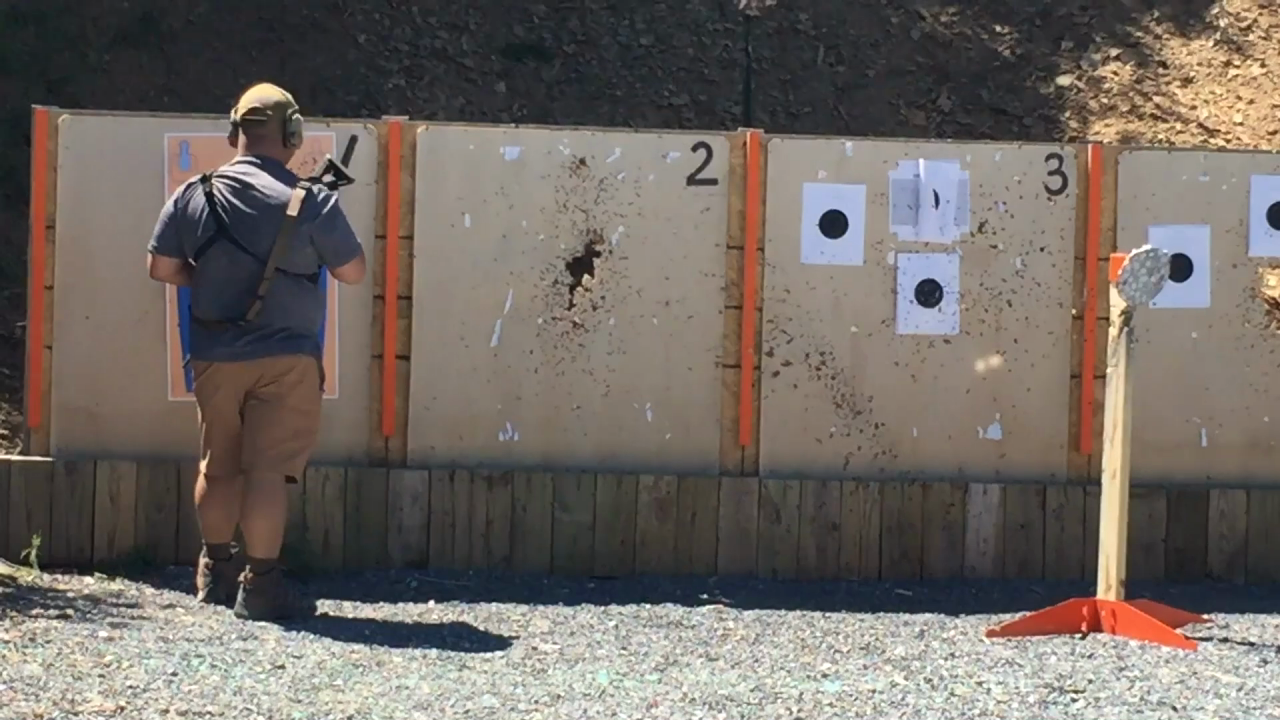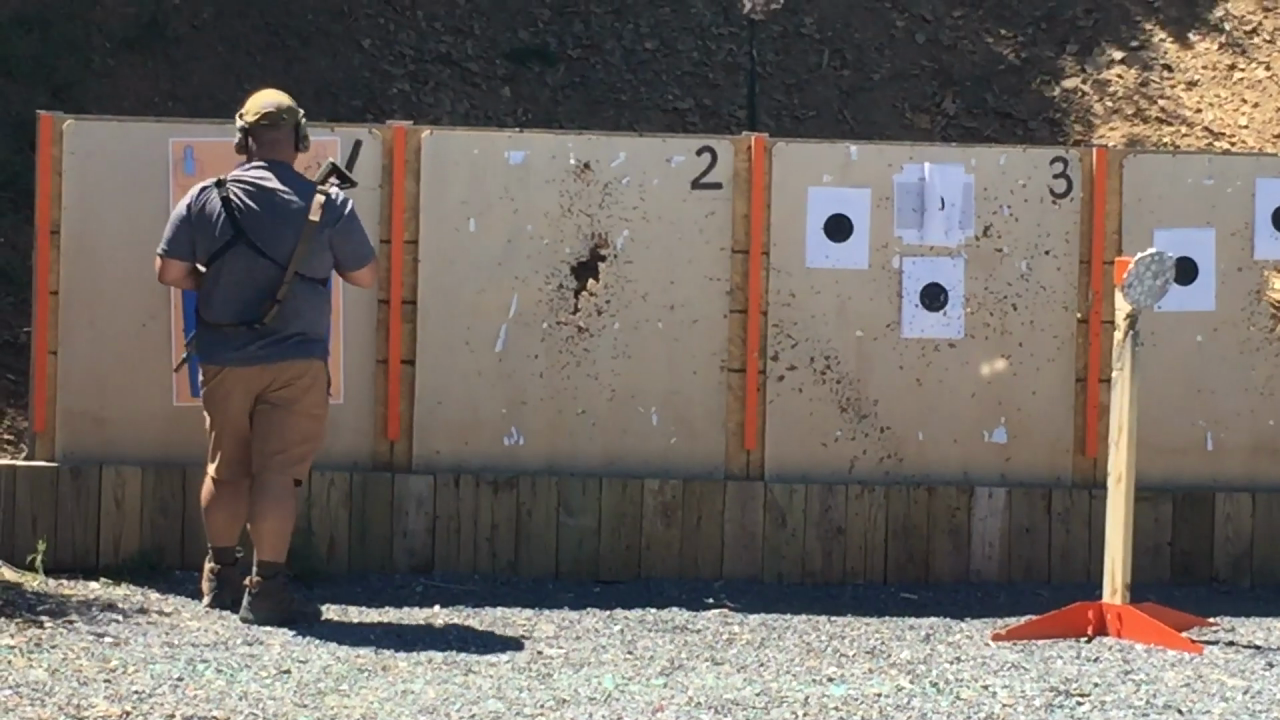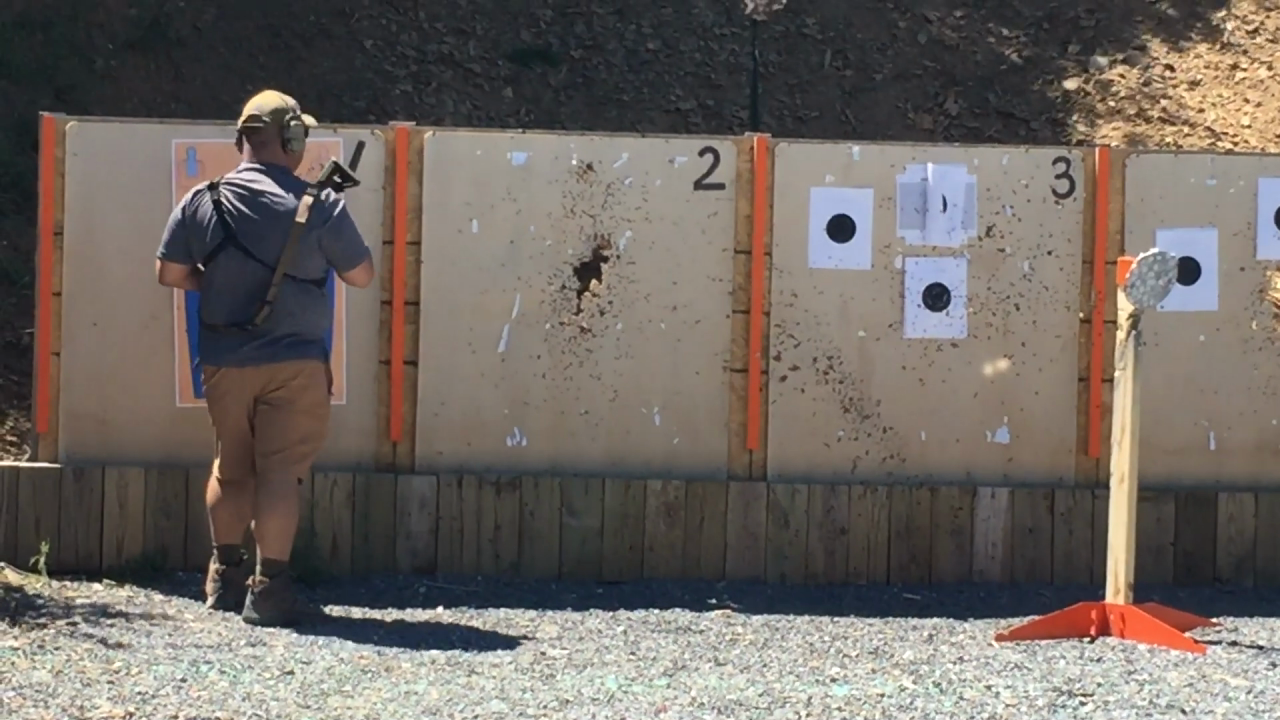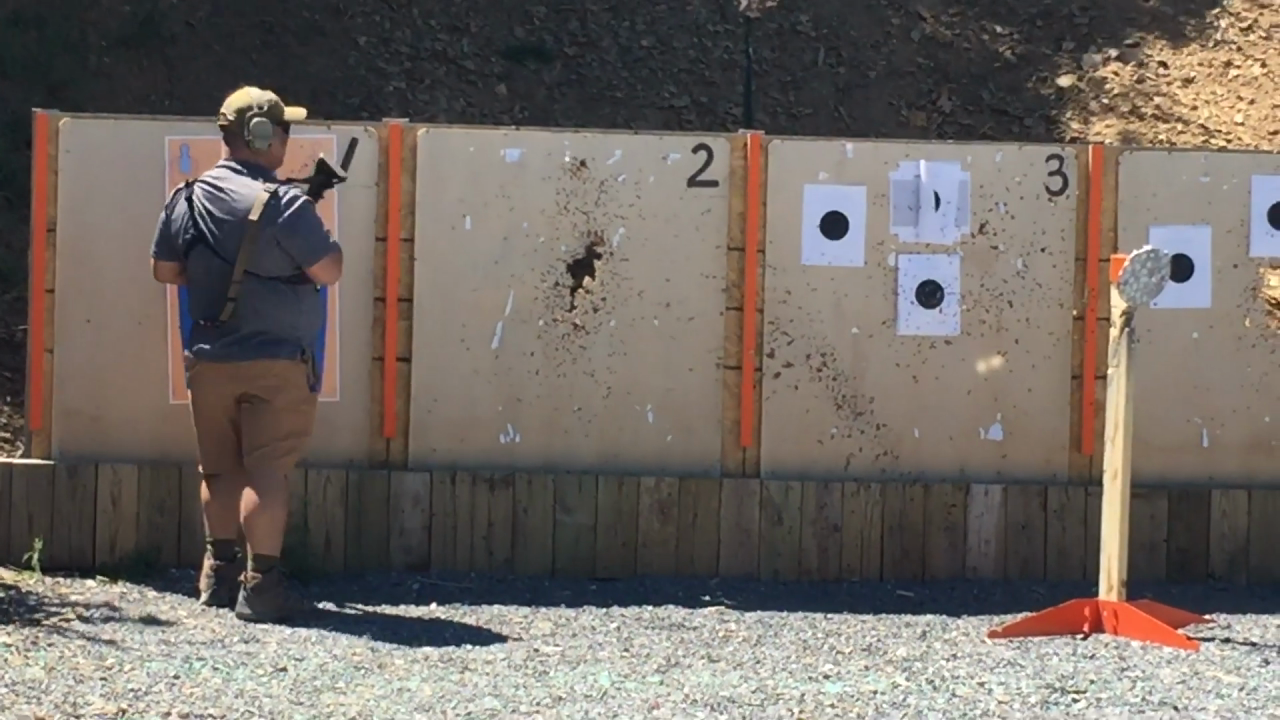
dt=0.4s
person 1, frame 1
left shoulder: (193, 194)
right shoulder: (311, 201)
left elbow: (161, 268)
right elbow: (353, 272)
left hip: (215, 356)
right hip: (286, 359)
left knee: (219, 467)
right knee: (268, 471)
left ankle: (215, 574)
right ankle: (260, 587)
person 1, frame 2
left shoulder: (205, 198)
right shoulder: (329, 205)
left elbow: (169, 272)
right elbow: (366, 277)
left hip: (224, 361)
right hip: (294, 361)
left knee: (225, 470)
right knee: (275, 475)
left ankle: (220, 578)
right ankle: (266, 591)
person 1, frame 3
left shoulder: (201, 200)
right shoulder: (320, 206)
left elbow: (170, 274)
right elbow: (361, 275)
left hip: (225, 361)
right hip: (294, 363)
left knee: (230, 469)
right knee: (279, 473)
left ankle: (225, 579)
right ankle: (269, 590)
person 1, frame 4
left shoulder: (185, 198)
right shoulder: (284, 202)
left elbow: (165, 271)
right elbow: (329, 272)
right wrist: (324, 238)
left hip: (211, 357)
right hip: (276, 361)
left knee: (222, 467)
right knee: (267, 469)
left ankle: (219, 574)
right ankle: (261, 586)
